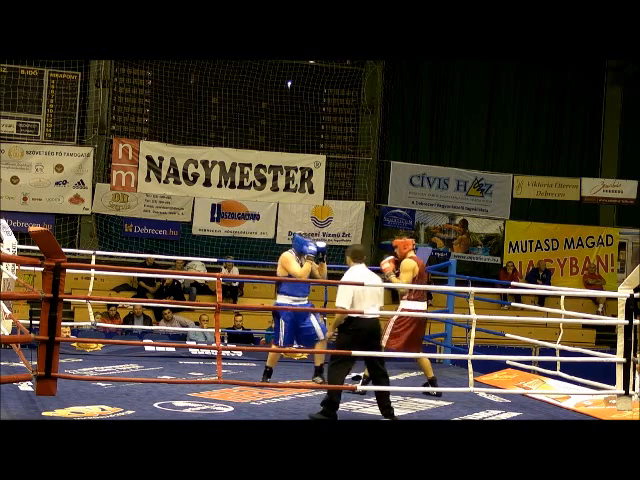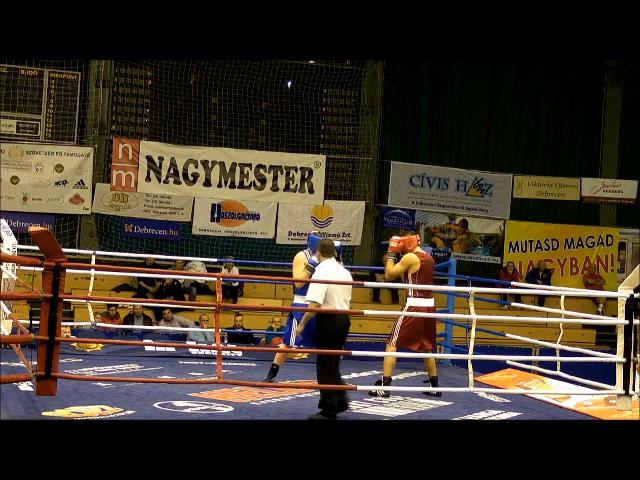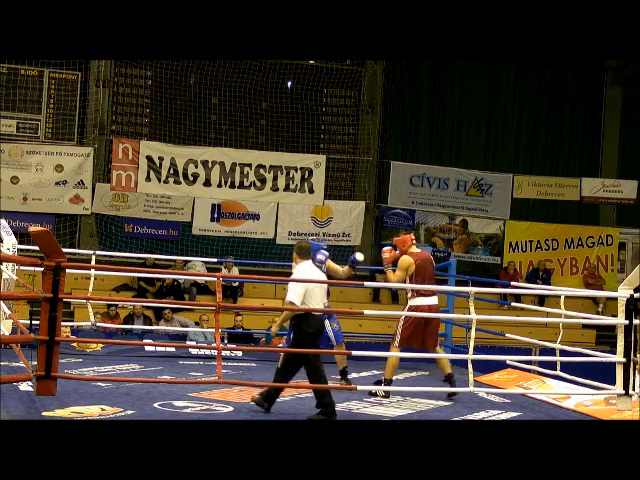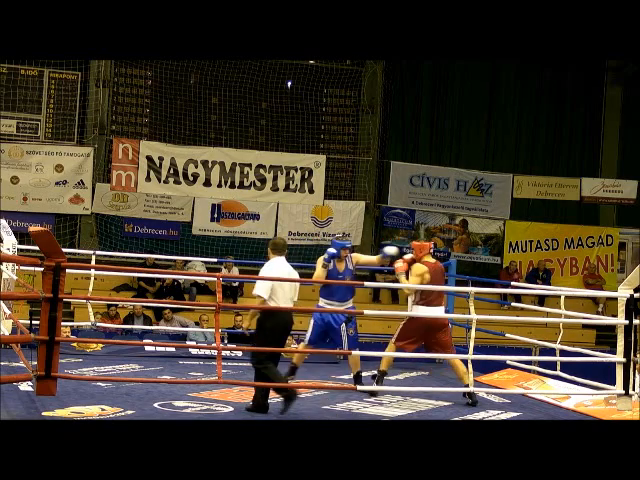
dt=0.3s
person 1, frame 1
left shoulder: (348, 278)
right shoulder: (375, 278)
left elbow: (342, 310)
left wrist: (331, 329)
left hip: (354, 326)
right hip: (373, 324)
left knee: (337, 366)
right knee: (378, 369)
left ankle: (329, 410)
right ankle: (387, 410)
person 1, frame 2
left shoulder: (321, 273)
right shoulder: (345, 272)
left elbow: (315, 305)
left wrist: (302, 324)
left hip: (328, 320)
right hip: (343, 319)
left knee: (325, 366)
right knee: (331, 364)
left ankle: (328, 409)
right ankle: (340, 402)
person 1, frame 3
left shoulder: (299, 275)
right shoulder: (319, 274)
left elbow: (292, 305)
right elbow: (322, 303)
left wrist: (278, 323)
left hip: (304, 322)
right hip: (316, 321)
left knee: (313, 366)
right knee: (289, 362)
left ankle: (327, 408)
right ankle: (267, 398)
person 1, frame 4
left shoulder: (269, 269)
right shoulder: (293, 272)
left elbow: (261, 300)
left wrist: (249, 319)
left hip: (271, 317)
right hip: (286, 317)
left knee: (261, 361)
right knee: (270, 360)
left ankle: (287, 392)
right ankle: (260, 402)
person 2, frame 1
left shoulder: (407, 263)
right shoulder: (419, 262)
left elbow: (403, 287)
left wrist: (389, 273)
right wrist: (396, 268)
left hip: (408, 309)
right hip: (421, 310)
left knee: (382, 345)
right knee: (416, 350)
left ankle: (364, 382)
right ankle: (433, 385)
person 2, frame 2
left shoulder: (410, 257)
right shoulder: (428, 258)
left elbow: (389, 274)
left wrist: (391, 253)
right wrist: (398, 254)
left hip: (414, 306)
right hip: (429, 306)
left knee: (392, 344)
right knee: (426, 348)
left ankle: (384, 385)
right ankle: (434, 385)
person 2, frame 3
left shoulder: (405, 259)
right shoulder: (428, 256)
left elbow: (394, 282)
left wrist: (387, 264)
left hip: (416, 306)
right hip: (433, 304)
left knee: (395, 347)
right knee: (434, 347)
left ankle: (385, 387)
right ankle: (451, 382)
person 2, frame 4
left shoulder: (419, 268)
right shoulder: (439, 266)
left elbow: (409, 291)
left wrist: (401, 273)
left hip: (420, 314)
right hip: (439, 316)
left knee: (394, 344)
right knee: (450, 354)
left ankle: (379, 381)
right ankle: (469, 391)
person 3, frame 1
left shoulder: (306, 257)
right shoulder: (287, 256)
left elbow: (321, 276)
right elbow: (301, 275)
left wrist: (322, 258)
right wrist: (309, 257)
left hip: (303, 305)
right hip: (286, 306)
left knee: (321, 336)
right knee: (280, 343)
left ankle: (318, 374)
right ankle: (266, 375)
person 3, frame 2
right shoulder: (301, 257)
right elbow: (298, 283)
right wrist: (310, 266)
right hip: (302, 306)
right knee: (289, 343)
right ankle: (271, 374)
person 3, frame 3
left shoulder: (326, 262)
left elbow: (342, 274)
left wrist: (352, 264)
right wrist: (317, 264)
left knee: (338, 341)
left ankle: (344, 377)
person 3, frame 4
left shoulder: (353, 258)
right shoulder: (323, 260)
left elbow: (376, 261)
right elbow: (317, 282)
left wrist: (385, 255)
right wrist: (326, 263)
left hip: (345, 311)
right hip: (324, 309)
left knee: (351, 347)
right knee: (308, 343)
left ankle: (358, 381)
right ankle: (291, 372)
